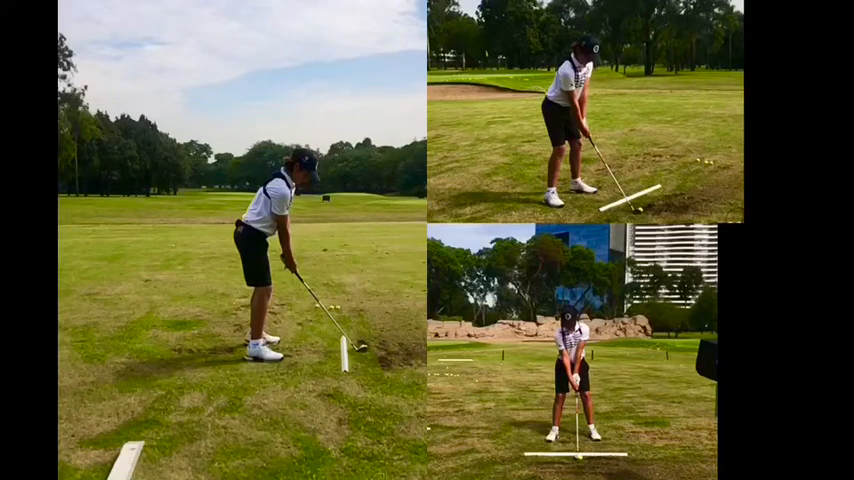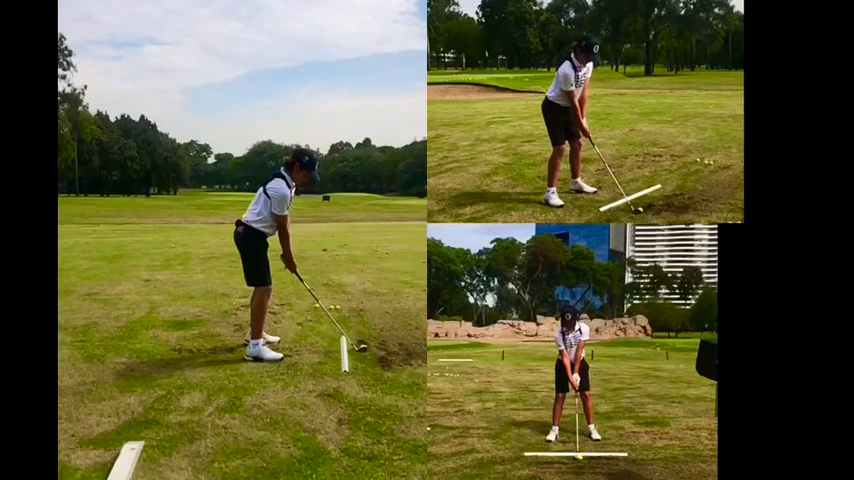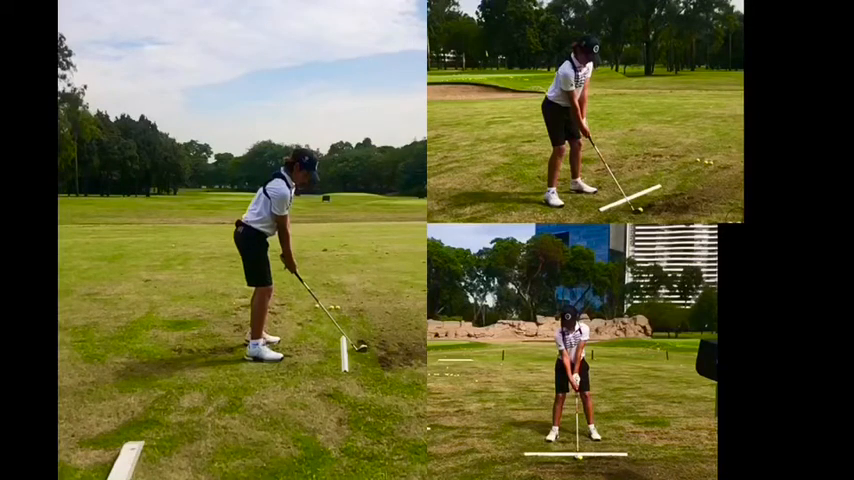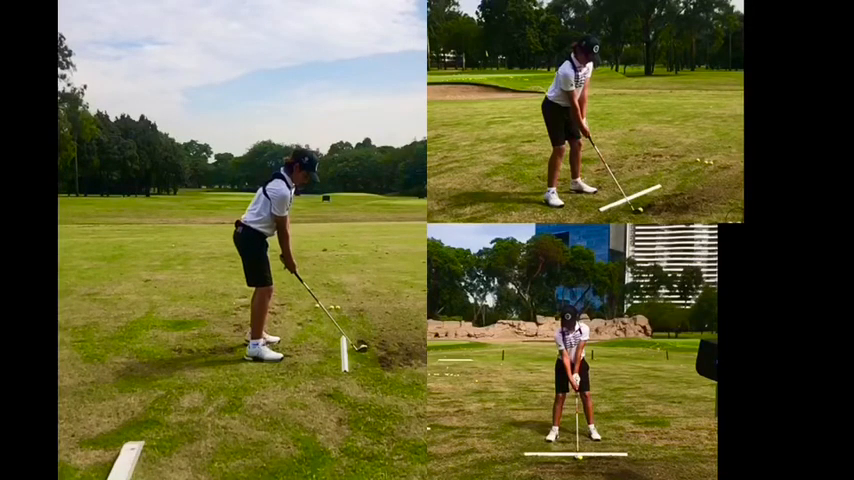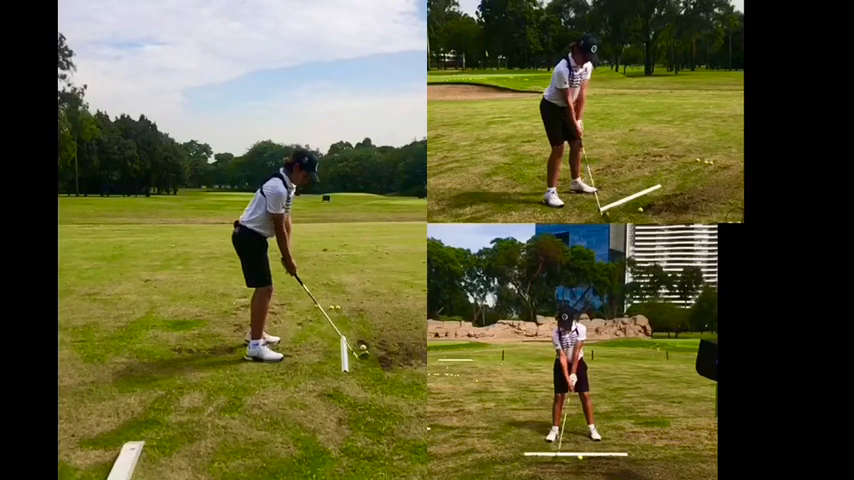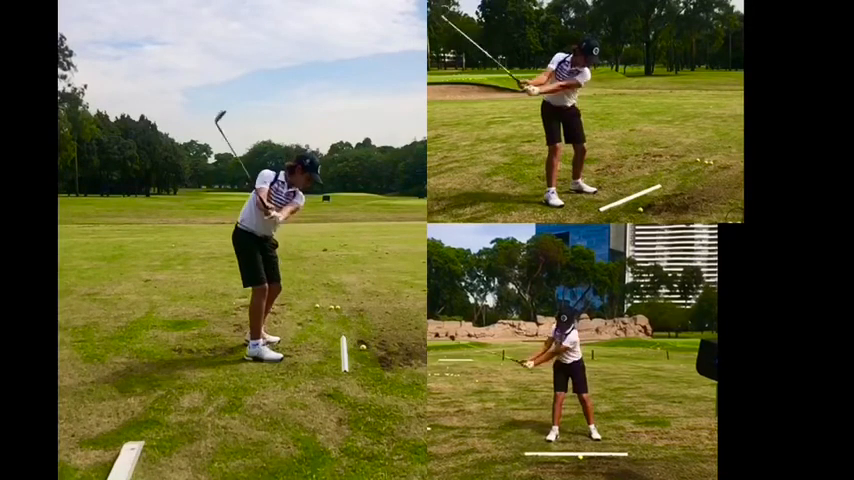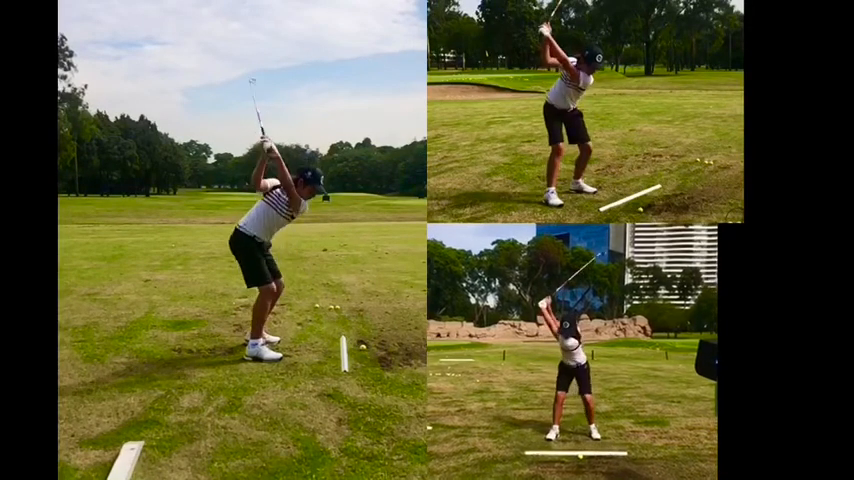
dt=0.4s
person 1, frame 1
left shoulder: (283, 182)
right shoulder: (282, 191)
left elbow: (284, 223)
right elbow: (283, 228)
left wrist: (287, 254)
right wrist: (289, 257)
left hip: (250, 235)
right hip: (252, 237)
left knee: (261, 287)
right knee: (264, 289)
left ankle: (256, 332)
right ankle: (255, 346)
person 1, frame 2
left shoulder: (284, 182)
right shoulder: (282, 190)
left elbow: (284, 224)
right elbow: (283, 228)
left wrist: (287, 254)
right wrist: (289, 258)
left hip: (251, 235)
right hip: (252, 237)
left knee: (261, 287)
right knee: (264, 289)
left ankle: (256, 333)
right ankle: (255, 346)
person 1, frame 3
left shoulder: (284, 182)
right shoulder: (282, 190)
left elbow: (284, 223)
right elbow: (283, 228)
left wrist: (287, 254)
right wrist: (289, 258)
left hip: (251, 235)
right hip: (252, 237)
left knee: (262, 287)
right knee: (265, 289)
left ankle: (255, 333)
right ankle: (255, 346)
person 1, frame 4
left shoulder: (283, 182)
right shoulder: (282, 191)
left elbow: (284, 224)
right elbow: (282, 229)
left wrist: (286, 253)
right wrist: (289, 258)
left hip: (251, 235)
right hip: (251, 237)
left knee: (262, 287)
right knee: (265, 289)
left ankle: (256, 332)
right ankle: (255, 346)
person 1, frame 5
left shoulder: (288, 186)
right shoulder: (277, 188)
left elbow: (286, 222)
right elbow: (279, 228)
left wrist: (288, 253)
right wrist: (288, 259)
left hip: (256, 238)
right hip: (248, 237)
left knee: (263, 287)
right knee: (265, 289)
left ankle: (256, 333)
right ankle: (255, 346)
person 1, frame 6
left shoulder: (298, 196)
right shoulder: (268, 176)
left elbow: (287, 211)
right elbow: (261, 196)
left wrist: (278, 215)
right wrist: (265, 206)
left hip: (265, 240)
right hip: (246, 236)
left knee: (275, 287)
right knee: (261, 288)
left ankle: (256, 332)
right ankle: (255, 346)
person 1, frame 7
left shoulder: (301, 205)
right shoulder: (276, 184)
left elbow: (290, 190)
right elbow: (257, 184)
left wrist: (278, 159)
right wrist: (264, 156)
left hip: (259, 244)
right hip: (245, 240)
left knee: (276, 288)
right knee: (267, 289)
left ankle: (257, 330)
right ankle: (254, 345)
person 2, frame 1
left shoulder: (588, 65)
right shoulder: (567, 71)
left elbow: (584, 92)
right elbow: (573, 101)
left wrist: (584, 119)
right wrist: (582, 125)
left hip: (567, 108)
right hip: (554, 108)
left knee: (577, 143)
right knee: (560, 148)
left ankle: (576, 182)
right ankle: (551, 191)
person 2, frame 2
left shoulder: (588, 65)
right shoulder: (567, 71)
left elbow: (584, 92)
right elbow: (573, 101)
left wrist: (584, 118)
right wrist: (581, 125)
left hip: (567, 108)
right hip: (554, 108)
left knee: (577, 143)
right knee: (560, 148)
left ankle: (576, 182)
right ankle: (551, 192)
person 2, frame 3
left shoulder: (588, 65)
right shoulder: (567, 71)
left elbow: (584, 92)
right elbow: (573, 101)
left wrist: (584, 119)
right wrist: (581, 125)
left hip: (567, 108)
right hip: (553, 108)
left knee: (577, 143)
right knee: (560, 148)
left ankle: (576, 182)
right ankle: (551, 191)
person 2, frame 4
left shoulder: (588, 65)
right shoulder: (567, 71)
left elbow: (584, 92)
right elbow: (574, 101)
left wrist: (584, 119)
right wrist: (581, 125)
left hip: (567, 108)
right hip: (554, 107)
left knee: (577, 144)
right knee: (559, 148)
left ankle: (576, 182)
right ankle: (551, 191)
person 2, frame 5
left shoulder: (587, 66)
right shoulder: (562, 69)
left elbow: (582, 93)
right elbow: (567, 99)
left wrist: (579, 120)
right wrist: (573, 124)
left hip: (568, 108)
right hip: (551, 107)
left knee: (577, 144)
right knee: (558, 148)
left ankle: (576, 182)
right ankle: (551, 192)
person 2, frame 6
left shoulder: (584, 74)
right shoulder: (561, 57)
left elbow: (561, 86)
right elbow: (546, 75)
left wrist: (538, 90)
right wrist: (531, 83)
left hip: (569, 110)
right hip: (550, 108)
left knee: (581, 148)
right knee: (555, 148)
left ankle: (576, 182)
right ankle: (550, 192)
person 2, frame 7
left shoulder: (587, 79)
right shoulder: (571, 62)
left elbow: (565, 65)
right elbow: (547, 61)
right wrist: (546, 37)
left hip: (571, 112)
right hip: (553, 110)
left knee: (587, 148)
right knee: (558, 148)
left ankle: (577, 182)
right ankle: (551, 191)
person 3, frame 1
left shoulder: (584, 329)
right shoulder: (559, 334)
left elbow: (579, 351)
right elbow: (565, 356)
left wrist: (576, 372)
right wrist: (570, 377)
left hip: (579, 363)
right hip: (563, 365)
left knee: (586, 394)
right knee: (560, 396)
left ankle: (592, 428)
right ankle: (555, 429)
person 3, frame 2
left shoulder: (584, 329)
right shoulder: (559, 334)
left elbow: (579, 351)
right elbow: (565, 356)
left wrist: (576, 372)
right wrist: (570, 378)
left hip: (580, 363)
right hip: (563, 365)
left knee: (586, 394)
right knee: (560, 396)
left ankle: (592, 428)
right ankle: (555, 429)
person 3, frame 3
left shoulder: (584, 329)
right shoulder: (559, 334)
left elbow: (579, 351)
right elbow: (565, 356)
left wrist: (576, 373)
right wrist: (570, 378)
left hip: (580, 364)
right hip: (563, 365)
left knee: (586, 394)
right knee: (560, 396)
left ankle: (592, 428)
right ankle: (555, 429)
person 3, frame 4
left shoulder: (584, 329)
right shoulder: (559, 334)
left elbow: (579, 351)
right elbow: (565, 356)
left wrist: (576, 373)
right wrist: (570, 378)
left hip: (580, 363)
right hip: (563, 365)
left knee: (586, 395)
right knee: (560, 396)
left ankle: (592, 428)
right ankle: (555, 429)
person 3, frame 5
left shoulder: (581, 329)
right shoulder: (556, 334)
left elbow: (576, 352)
right elbow: (561, 356)
left wrist: (573, 373)
right wrist: (567, 377)
left hip: (578, 364)
right hip: (561, 365)
left knee: (585, 395)
right knee: (559, 396)
left ankle: (592, 428)
right ankle: (555, 429)
person 3, frame 6
left shoulder: (572, 336)
right shoulder: (558, 328)
left elbow: (553, 352)
right elbow: (546, 346)
left wrist: (535, 363)
right wrist: (532, 359)
left hip: (575, 365)
right hip: (561, 365)
left knee: (584, 397)
right knee: (559, 397)
left ankle: (592, 428)
right ankle: (555, 430)
person 3, frame 7
left shoulder: (571, 341)
right shoulder: (571, 328)
left elbow: (554, 328)
left wrist: (543, 310)
right wrist: (547, 308)
left hip: (580, 367)
right hip: (566, 366)
left knee: (587, 398)
right knee: (559, 396)
left ankle: (592, 427)
right ankle: (555, 428)
